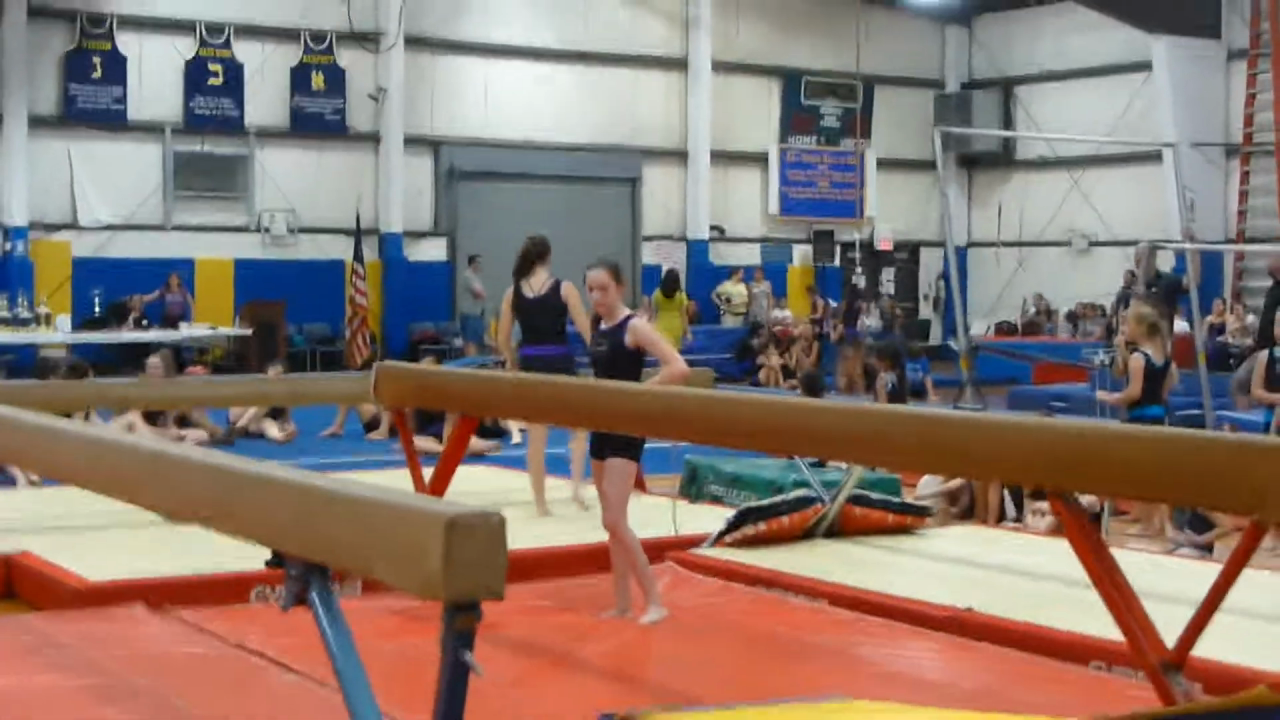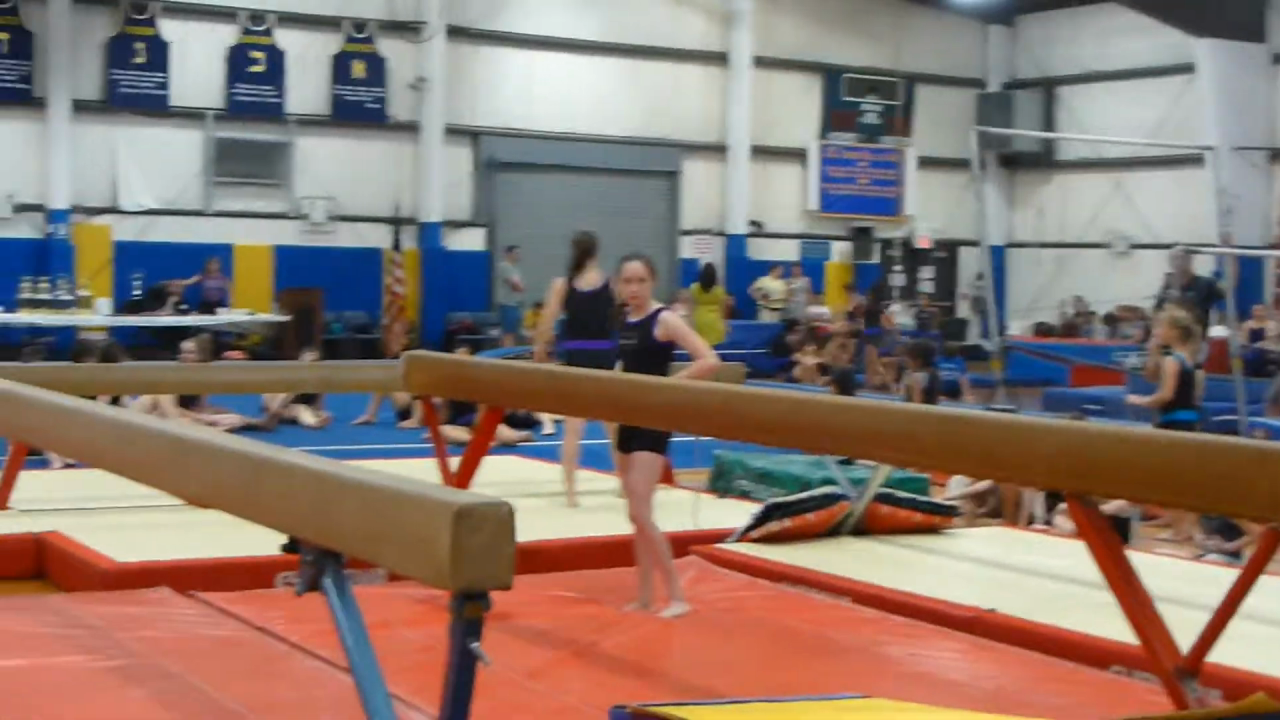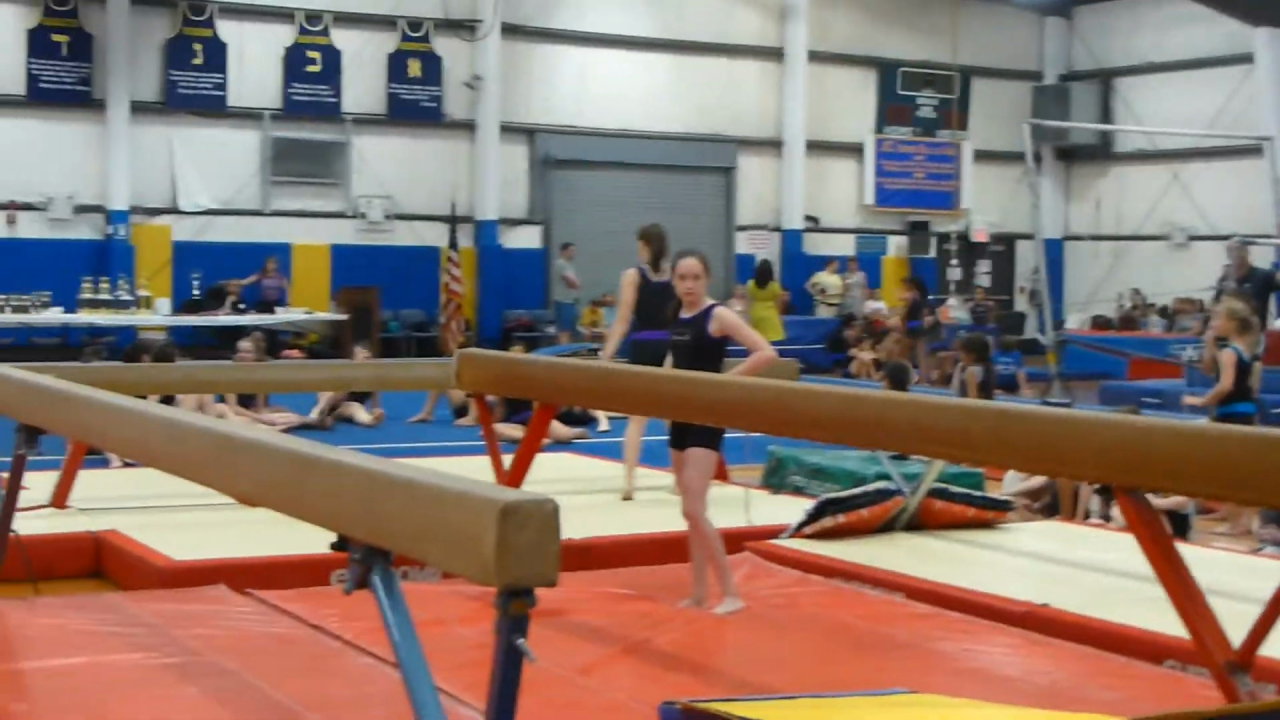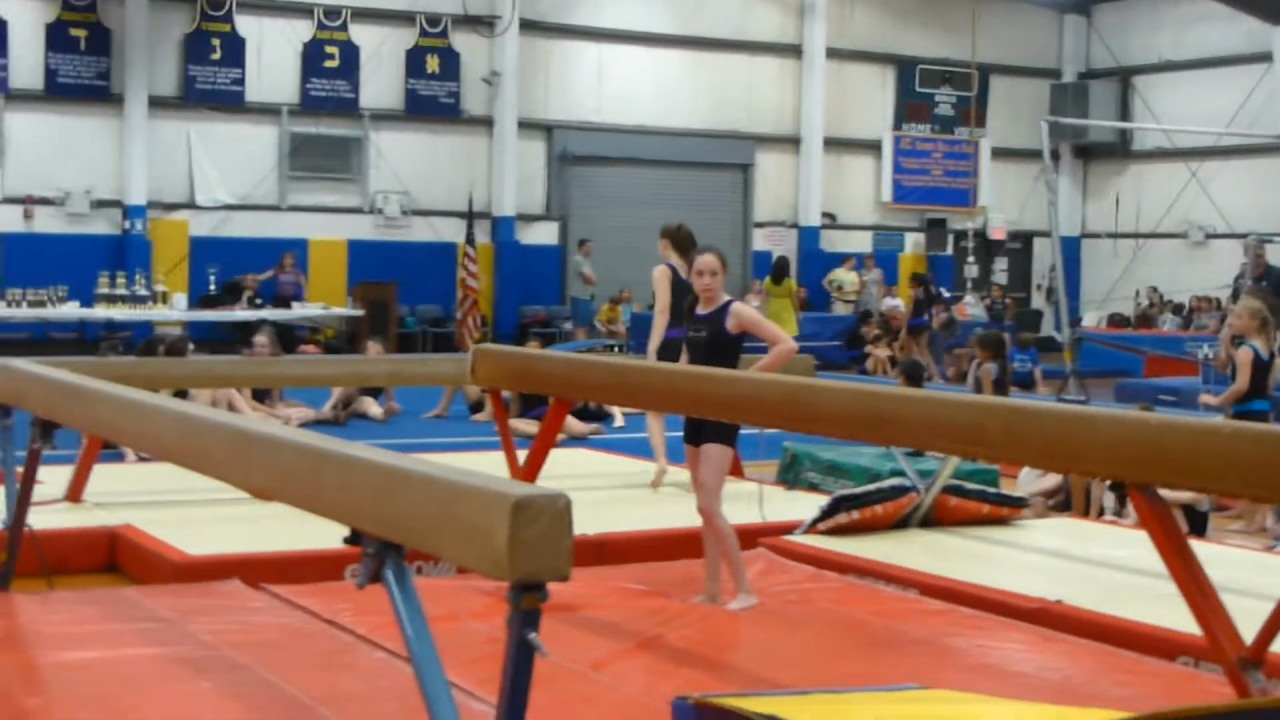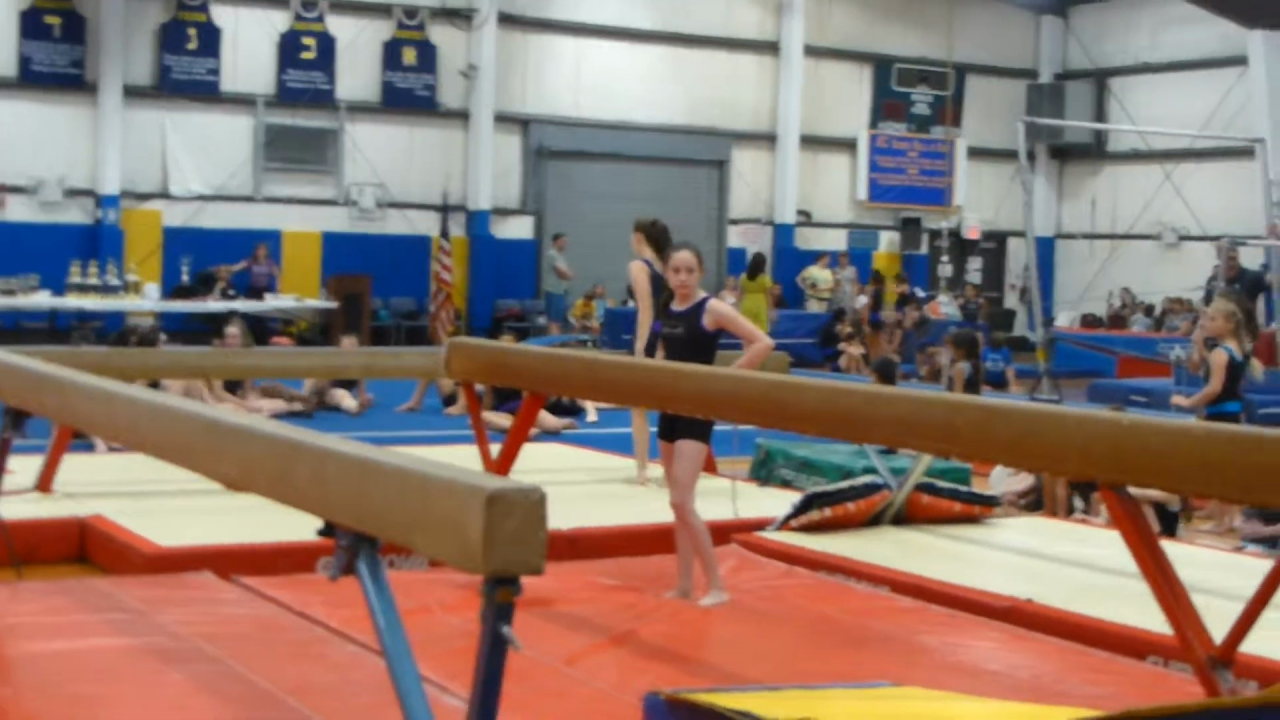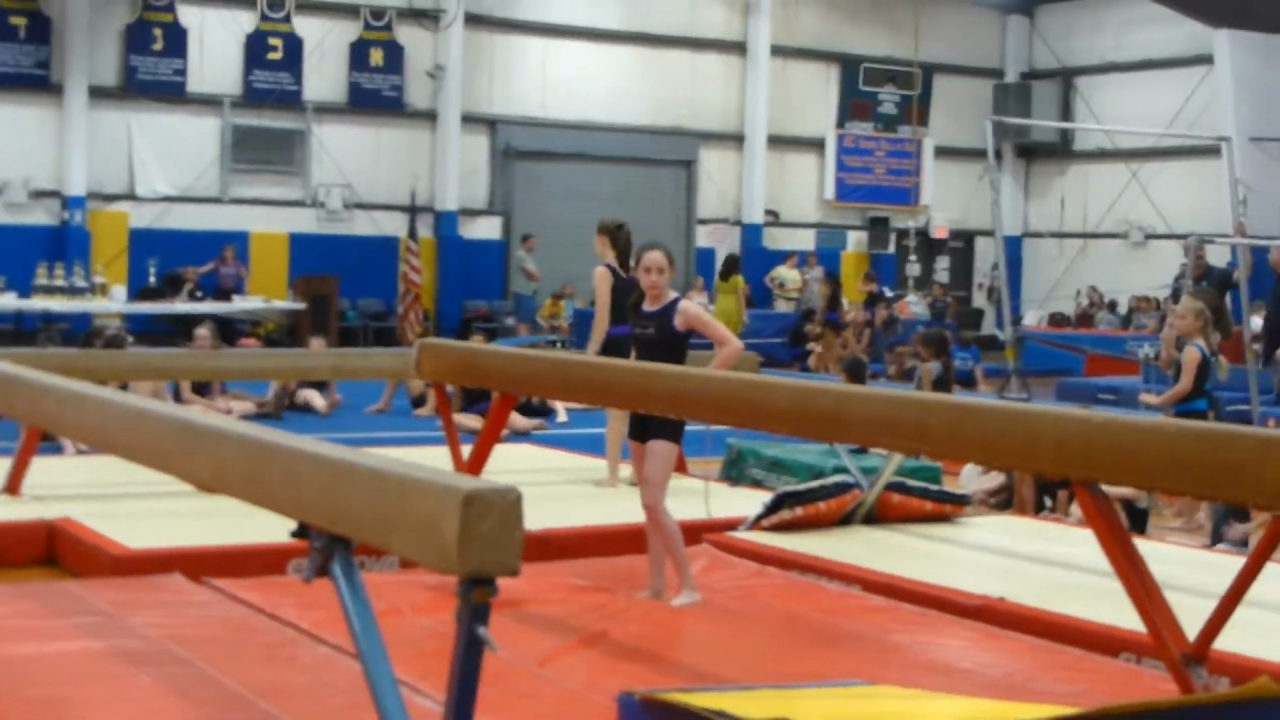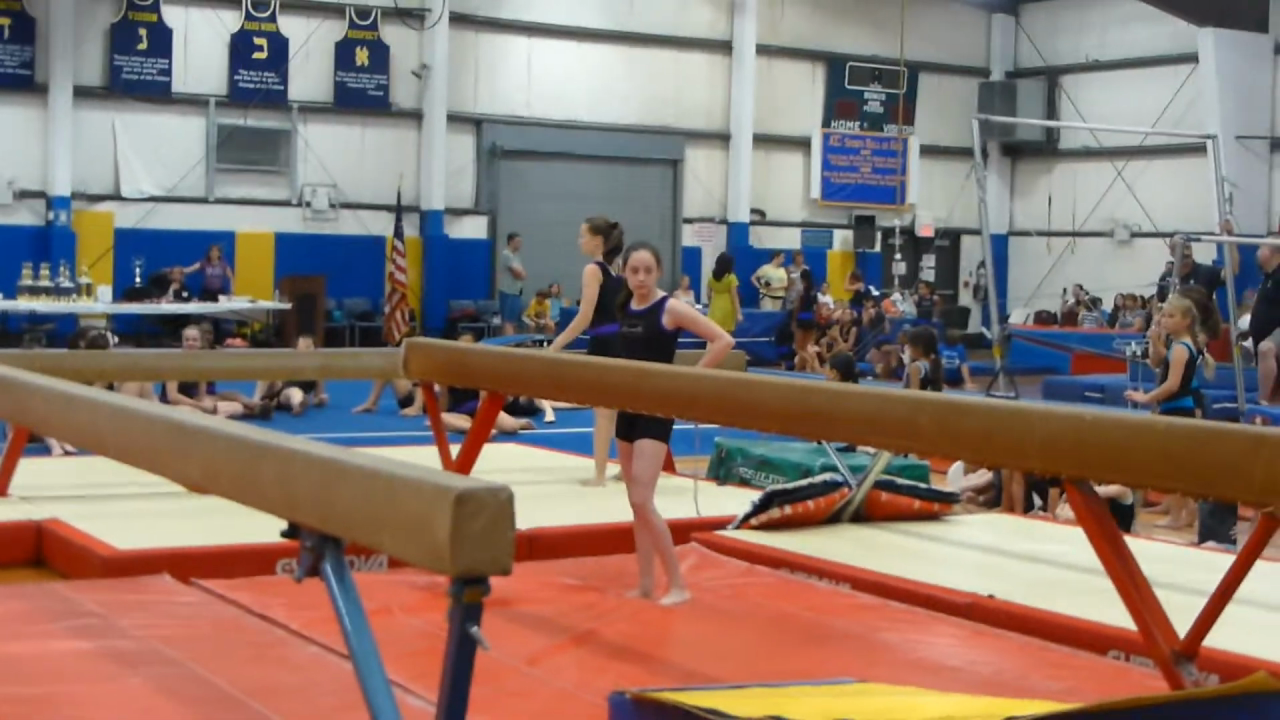
dt=0.2s
person 1, frame 1
left shoulder: (634, 326)
right shoulder: (597, 327)
left elbow: (679, 368)
left hip: (626, 429)
right hip: (600, 426)
left knee: (615, 521)
right knee: (611, 523)
left ankle: (654, 601)
right ankle: (622, 602)
person 1, frame 2
left shoulder: (664, 320)
right shoulder: (624, 320)
left elbow: (710, 362)
right hip: (627, 419)
left knee: (641, 514)
right knee: (635, 515)
left ankle: (677, 596)
right ankle: (644, 595)
person 1, frame 3
left shoulder: (718, 315)
right shoulder: (676, 317)
left elbow: (767, 354)
right hip: (679, 415)
left knee: (694, 510)
right knee: (689, 512)
left ankle: (730, 593)
right ankle: (698, 592)
person 1, frame 4
left shoulder: (736, 312)
right shoulder: (690, 313)
left elbow: (787, 345)
right hip: (694, 411)
left knee: (709, 507)
right knee: (704, 508)
left ankle: (744, 589)
right ankle: (712, 588)
person 1, frame 5
left shoulder: (712, 309)
right shoulder: (666, 309)
left elbow: (763, 344)
right hip: (669, 408)
left knee: (682, 502)
right knee: (676, 504)
left ankle: (716, 585)
right ankle: (684, 583)
person 1, frame 6
left shoulder: (683, 309)
right shoulder: (636, 309)
left elbow: (733, 346)
left hip: (669, 411)
right hip: (640, 408)
left knee: (654, 502)
right knee: (647, 505)
left ankle: (688, 585)
right ankle: (656, 583)
person 1, frame 7
left shoulder: (671, 309)
right shoulder: (624, 308)
left elbow: (724, 340)
left hip: (657, 410)
right hip: (627, 408)
left knee: (642, 502)
right knee: (635, 504)
left ankle: (678, 583)
right ankle: (646, 583)
person 2, frame 1
left shoulder: (513, 291)
right shoulder: (564, 287)
left elbow: (502, 340)
right elbow: (585, 329)
left wrist: (514, 363)
left hip: (530, 365)
right hip: (560, 363)
left knee: (536, 437)
right knee: (579, 428)
left ankle: (541, 502)
right ankle: (576, 485)
person 2, frame 2
left shoulder: (561, 285)
right shoulder: (611, 284)
left elbow: (545, 328)
left wrist: (540, 351)
left hip: (576, 358)
right hip: (605, 358)
left knee: (573, 427)
left ankle: (570, 490)
person 2, frame 3
left shoulder: (632, 275)
left elbow: (623, 318)
left wrist: (607, 352)
left hip: (643, 348)
right hip: (672, 348)
left knee: (637, 418)
left ankle: (629, 477)
person 2, frame 4
left shoulder: (661, 271)
left elbow: (662, 313)
left wrist: (651, 349)
left hip: (672, 346)
left knee: (654, 410)
left ankle: (661, 462)
person 2, frame 5
left shoulder: (638, 266)
left elbow: (645, 309)
left wrist: (639, 348)
left hip: (650, 340)
left knee: (639, 409)
left ankle: (642, 470)
person 2, frame 6
left shoulder: (602, 272)
right shoulder: (633, 270)
left elbow: (602, 319)
left wrist: (591, 352)
left hip: (617, 343)
left knee: (615, 412)
left ankle: (613, 475)
person 2, frame 7
left shoulder: (592, 270)
left elbow: (585, 317)
left wrist: (556, 344)
left hip: (604, 343)
left knee: (603, 412)
left ankle: (599, 474)
person 3, frame 1
left shoulder: (1137, 357)
right shoulder: (1161, 353)
left elbow: (1134, 393)
left wrist: (1110, 398)
left hip: (1141, 417)
right hip: (1158, 414)
left ankle: (1149, 522)
right ankle: (1159, 518)
person 3, frame 2
left shoulder: (1170, 359)
right shoulder: (1189, 357)
left elbow: (1166, 394)
left wrist: (1142, 401)
left hip: (1173, 422)
right hip: (1189, 419)
left ankle: (1179, 527)
right ankle: (1185, 522)
person 3, frame 3
left shoulder: (1228, 352)
right shoulder: (1249, 349)
left elbow: (1225, 386)
left wrist: (1201, 401)
left hip: (1231, 415)
right hip: (1247, 412)
left ankle: (1236, 522)
right ankle: (1243, 516)
person 3, frame 4
left shoulder: (1245, 350)
right shoulder: (1266, 348)
left elbow: (1241, 386)
left wrist: (1216, 401)
left hip: (1247, 412)
right hip: (1262, 410)
left knee: (1246, 464)
right knee: (1253, 464)
left ankle: (1249, 519)
right ankle: (1258, 515)
person 3, frame 5
left shoulder: (1219, 352)
right shoulder: (1238, 349)
left elbow: (1214, 388)
left wrist: (1188, 402)
right wrist: (1199, 346)
left hip: (1220, 414)
right hip: (1233, 411)
left ankle: (1220, 519)
right ankle: (1227, 513)
person 3, frame 6
left shoulder: (1191, 350)
right shoulder: (1203, 346)
left elbow: (1184, 386)
left wrist: (1158, 400)
right wrist: (1169, 346)
left hip: (1189, 412)
right hip: (1200, 409)
person 3, frame 7
left shoulder: (1178, 348)
right shoulder: (1189, 344)
left elbow: (1172, 384)
right elbow: (1158, 363)
left wrist: (1145, 397)
right wrist: (1156, 341)
left hip: (1176, 409)
right hip: (1185, 407)
left knee: (1175, 461)
right knee: (1179, 461)
left ankle: (1177, 515)
right ankle: (1181, 508)
